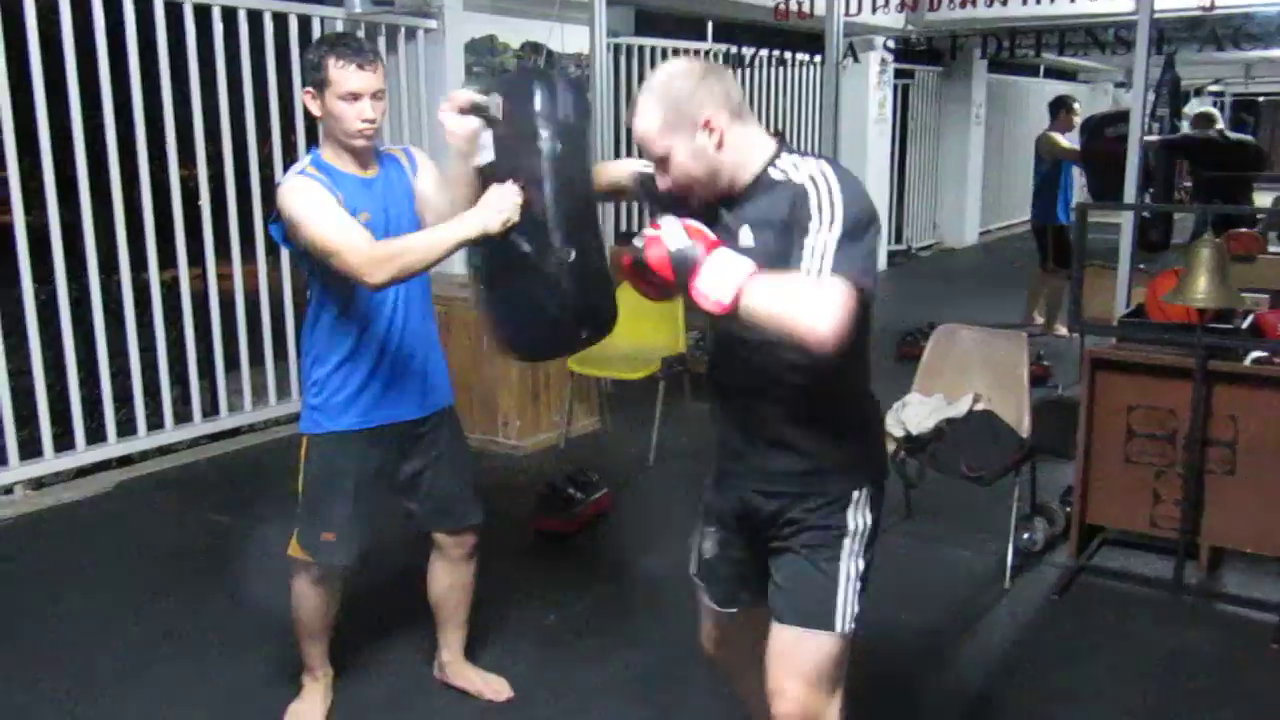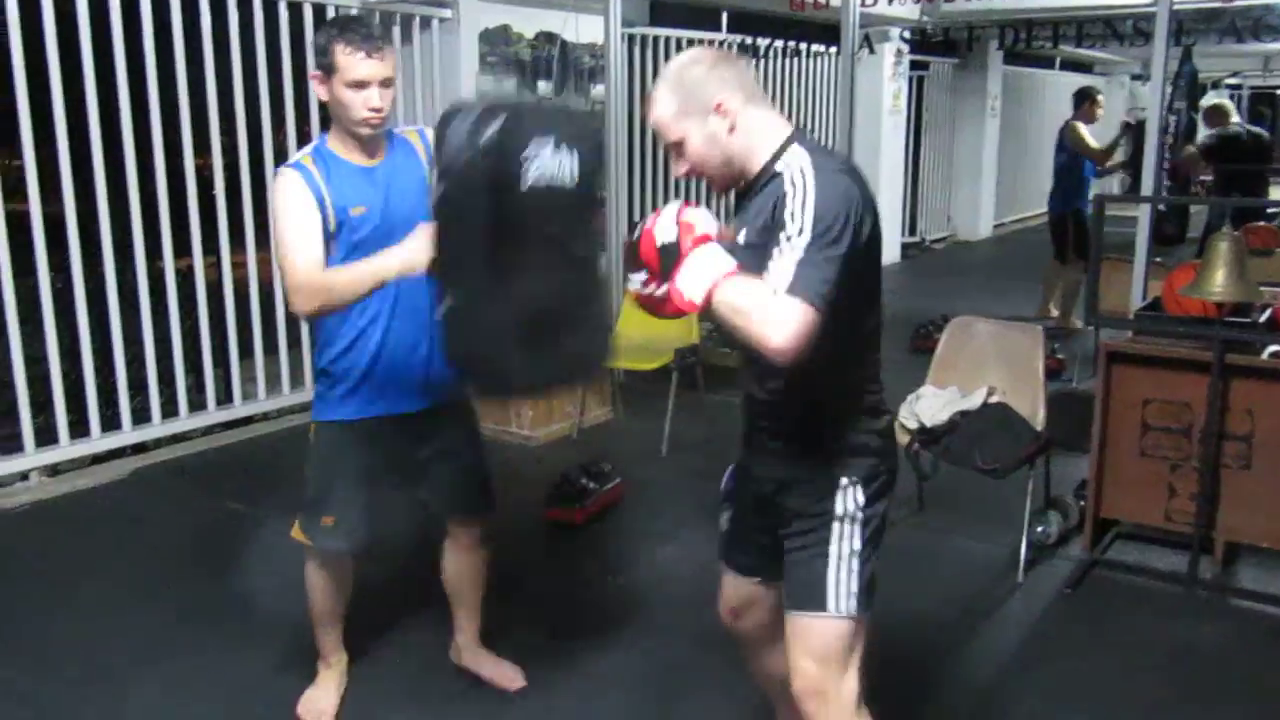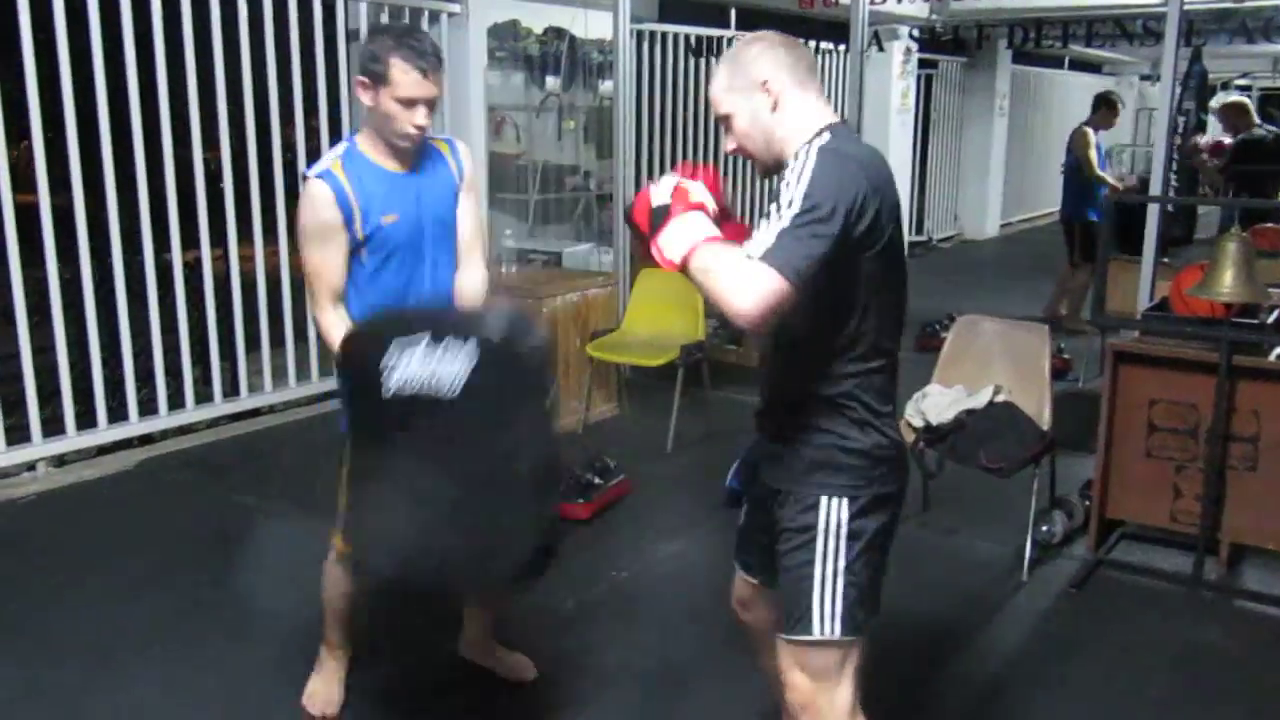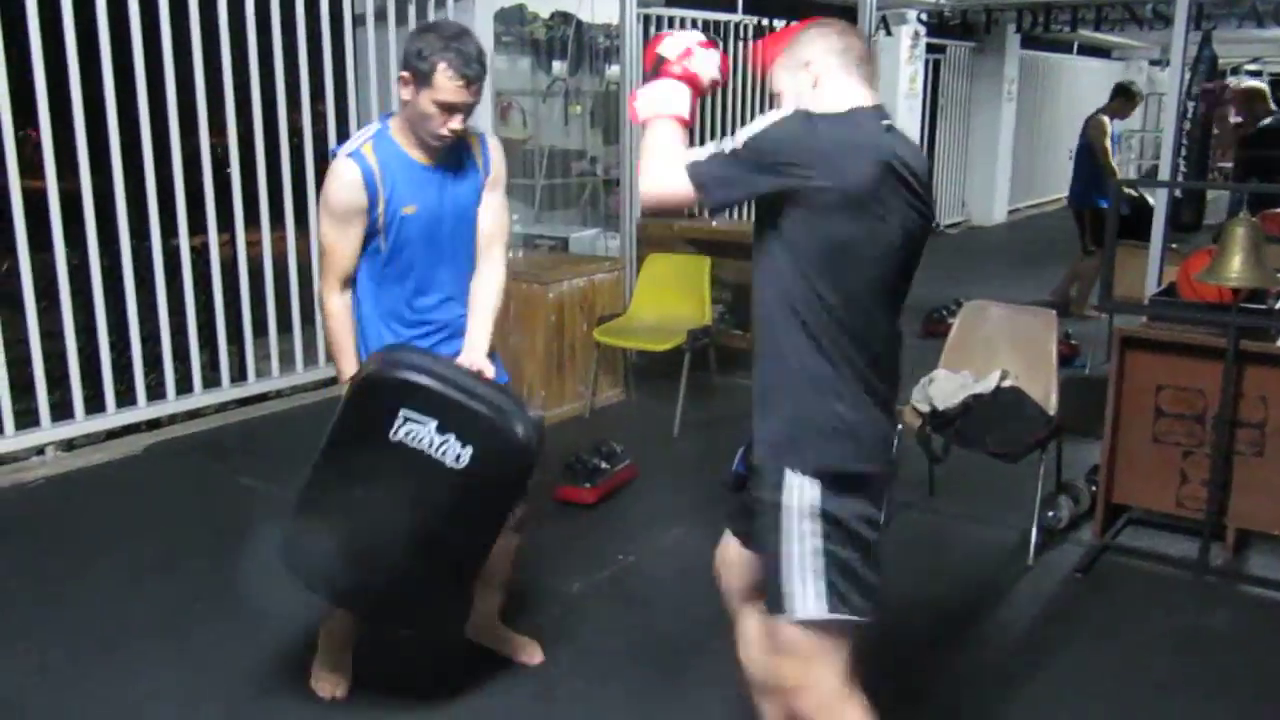
dt=0.2s
person 1, frame 1
left shoulder: (409, 164)
right shoulder: (303, 189)
left elbow: (449, 229)
right elbow: (372, 266)
left wrist: (462, 150)
right wrist: (475, 222)
left hip: (425, 397)
right hip: (344, 412)
left knee: (458, 534)
right knee: (319, 557)
left ankle: (451, 658)
person 1, frame 2
left shoulder: (422, 148)
right shoulder: (300, 181)
right elbow: (306, 295)
right wrist: (394, 261)
left hip: (437, 385)
right hip: (352, 399)
left knee: (470, 521)
right knee: (330, 544)
left ankle: (467, 644)
right ankle: (331, 663)
person 1, frame 3
left shoulder: (454, 159)
right shoulder: (330, 186)
left elbow: (470, 259)
right elbow: (328, 308)
right knee: (357, 543)
left ankle: (479, 637)
right ankle: (333, 655)
person 1, frame 4
left shoulder: (485, 154)
right shoulder: (357, 169)
left elbow: (491, 258)
right elbow: (336, 289)
left wrist: (477, 349)
right wrist: (356, 389)
left hip: (470, 371)
left knee: (507, 506)
left ankle: (486, 619)
right ankle: (338, 638)
person 2, frame 1
left shoulder: (824, 192)
right shoulder: (710, 187)
left elbow: (823, 323)
right elbow: (625, 177)
left wrist: (705, 268)
left hip: (827, 483)
right hip: (741, 470)
right knee: (726, 636)
person 2, frame 2
left shoulder: (815, 187)
right shoulder: (760, 180)
left elbow: (782, 334)
left wrist: (699, 266)
right wrist: (685, 272)
left hip: (835, 467)
right hip: (769, 452)
right knee: (745, 609)
person 2, frame 3
left shoulder: (828, 168)
right shoulder: (823, 165)
left elbow: (750, 300)
right elbow: (769, 280)
left wrist: (685, 227)
right wrist: (712, 241)
left hip: (838, 469)
right hip: (793, 450)
right knee: (754, 602)
person 2, frame 4
left shoulder: (805, 136)
right shoulder: (899, 159)
left elbow: (660, 186)
left wrist: (671, 84)
left hip: (817, 447)
right hip: (812, 435)
right knee: (738, 577)
person 3, frame 1
left shoulder: (1059, 141)
right shoulder: (1049, 139)
left elbow: (1080, 158)
right elbow: (1082, 156)
left hip: (1055, 214)
right hip: (1050, 216)
left knee: (1047, 268)
right knee: (1061, 270)
left ankle: (1032, 314)
right ankle: (1052, 324)
person 3, frame 2
left shoulder: (1078, 130)
right shoulder: (1074, 128)
left elbow: (1095, 169)
right elbow: (1098, 156)
left wrist: (1121, 165)
right wrist: (1121, 135)
left hip: (1065, 205)
right hip: (1069, 207)
left knee: (1061, 259)
right knee: (1077, 262)
left ankle: (1046, 307)
right ankle: (1066, 317)
person 3, frame 3
left shoulder: (1091, 135)
right shoulder: (1084, 133)
right elbow: (1094, 174)
left wrist: (1112, 188)
right wrist: (1118, 187)
left hip: (1082, 210)
right hip: (1080, 212)
left knee: (1076, 264)
right knee: (1086, 266)
left ankle: (1054, 308)
right ankle: (1072, 318)
person 3, frame 4
left shoulder: (1106, 122)
right shoulder: (1100, 122)
right elbow: (1107, 164)
right wrist: (1123, 190)
left hip: (1094, 197)
right hip: (1089, 199)
left knee: (1092, 252)
right knee: (1098, 252)
left ankle: (1061, 292)
right ankle: (1079, 304)
